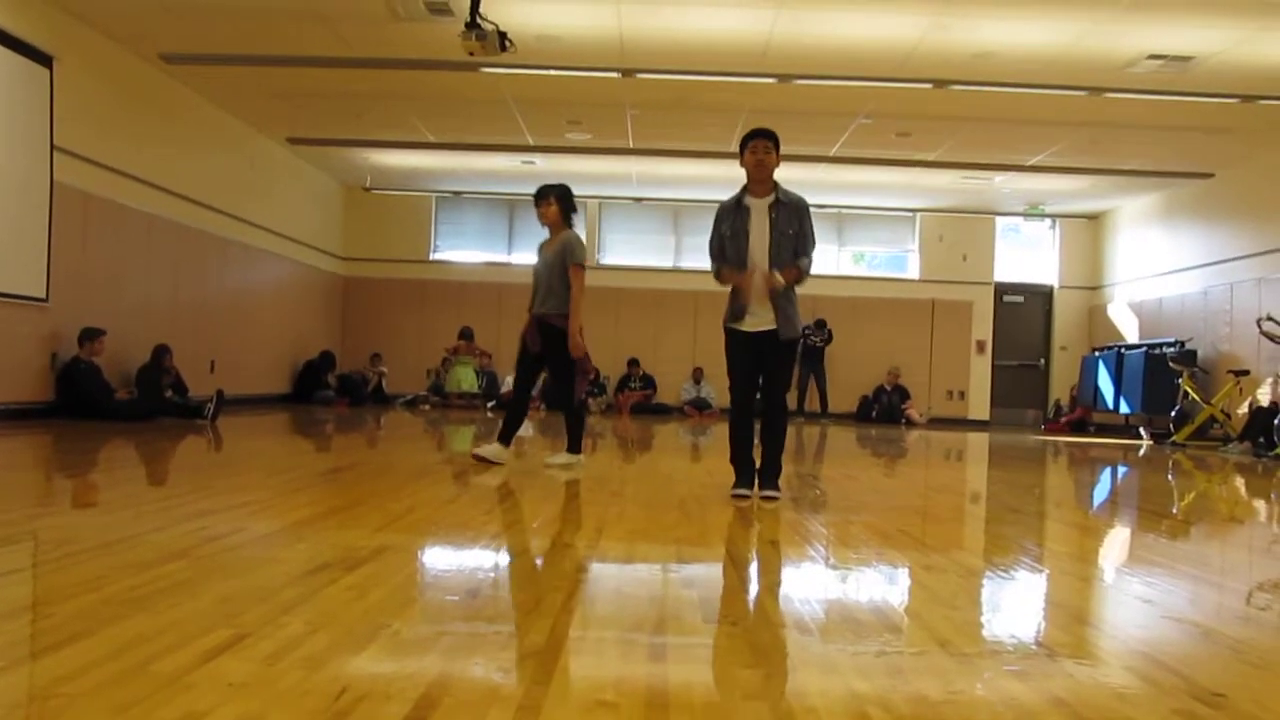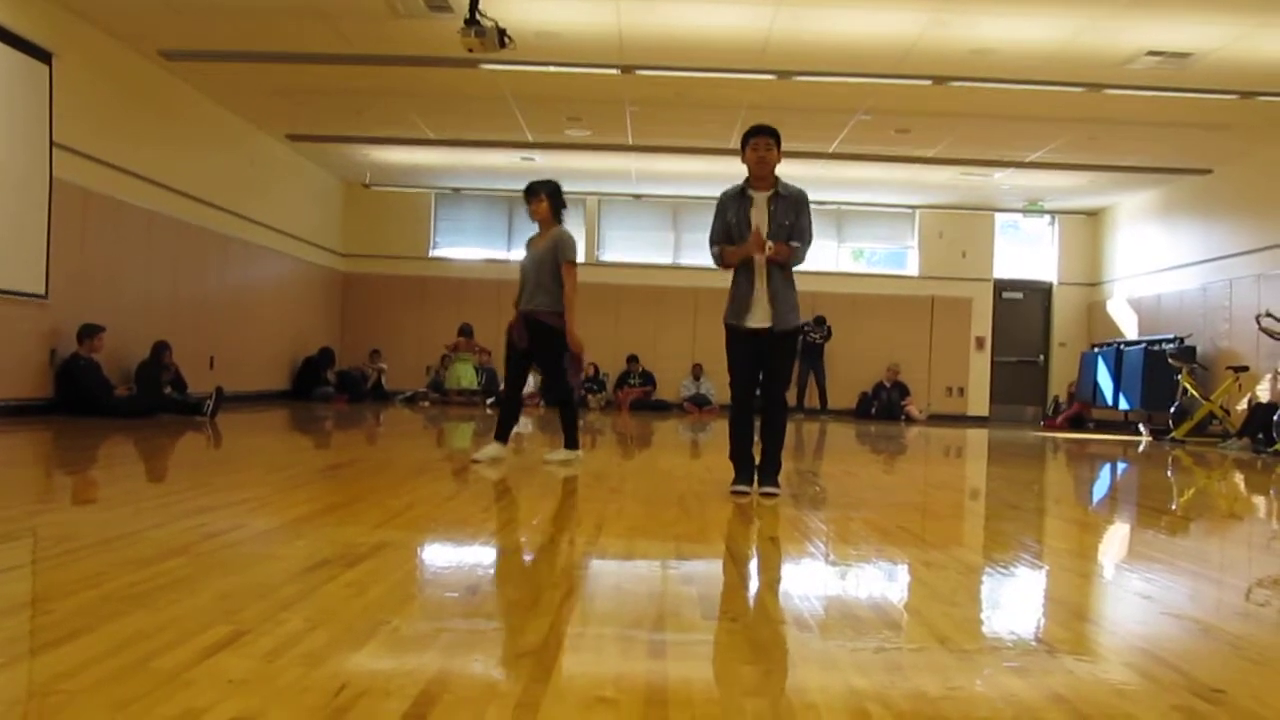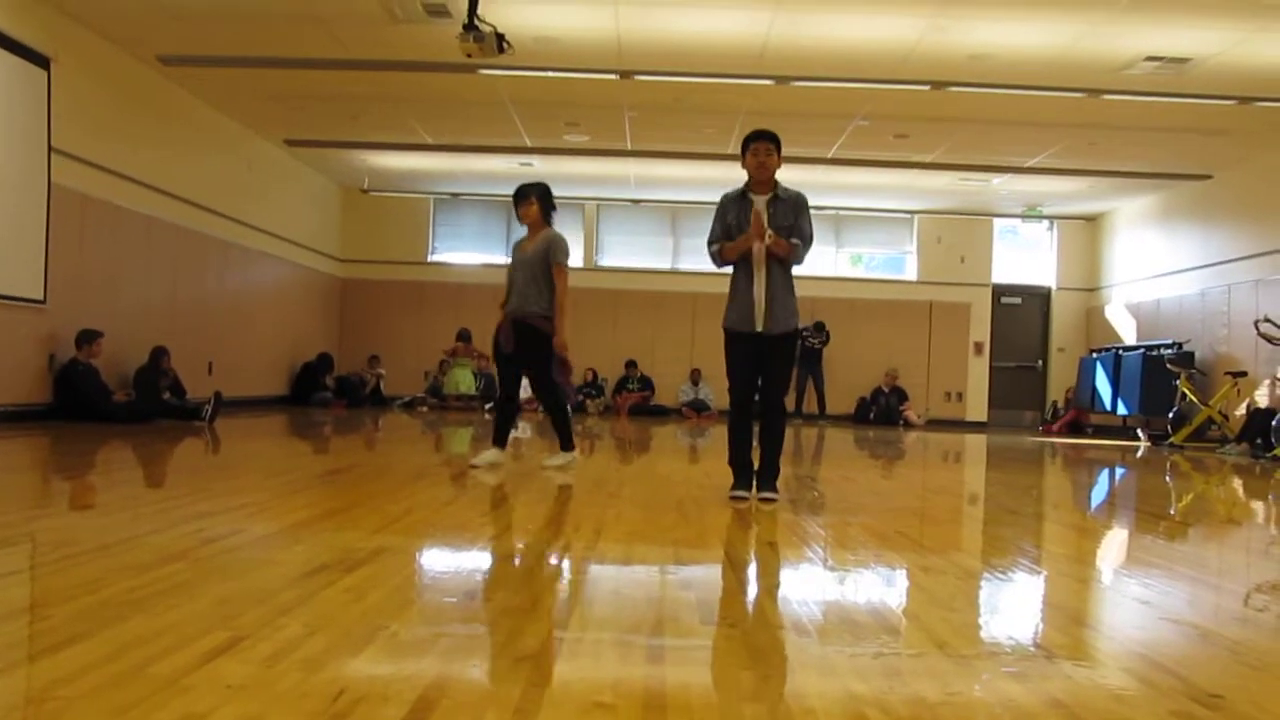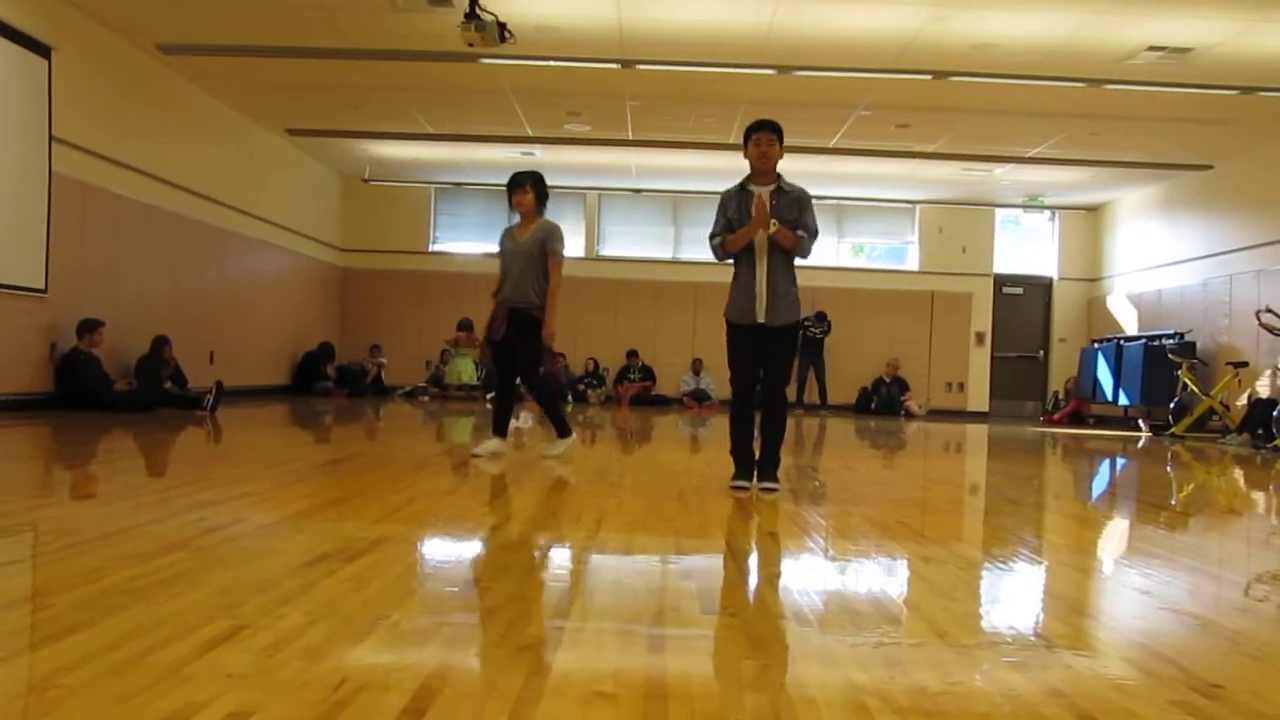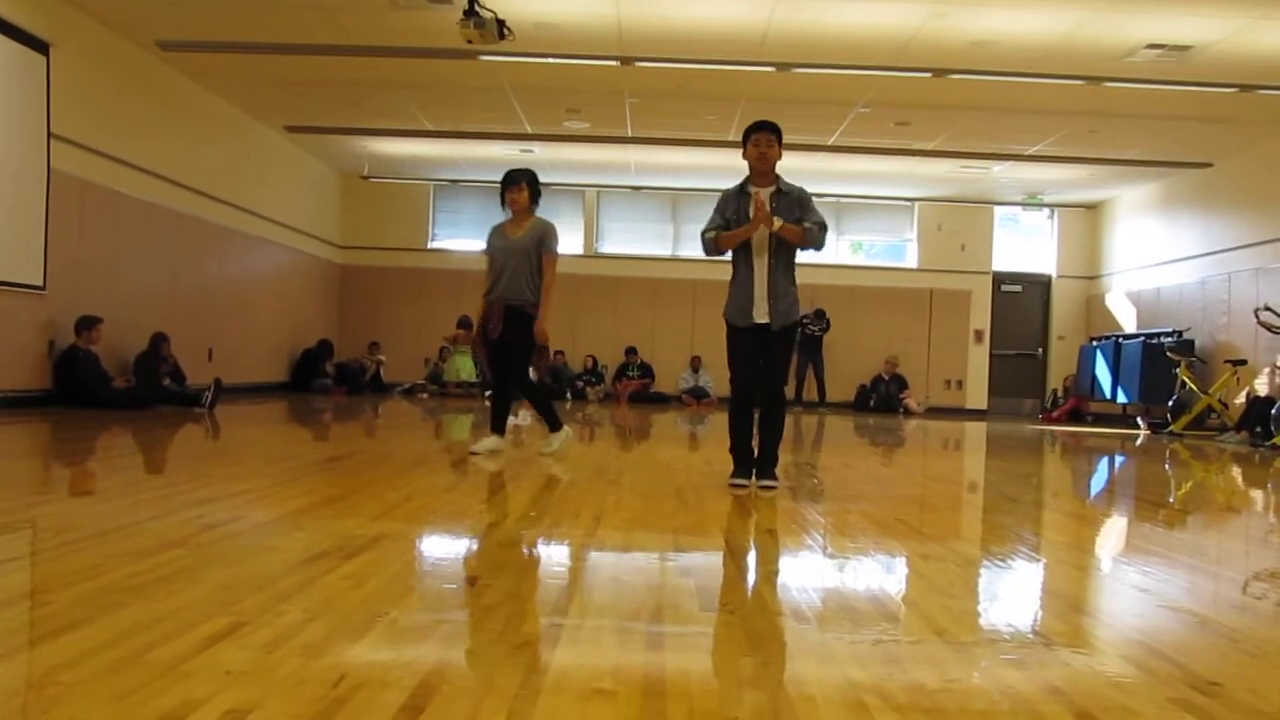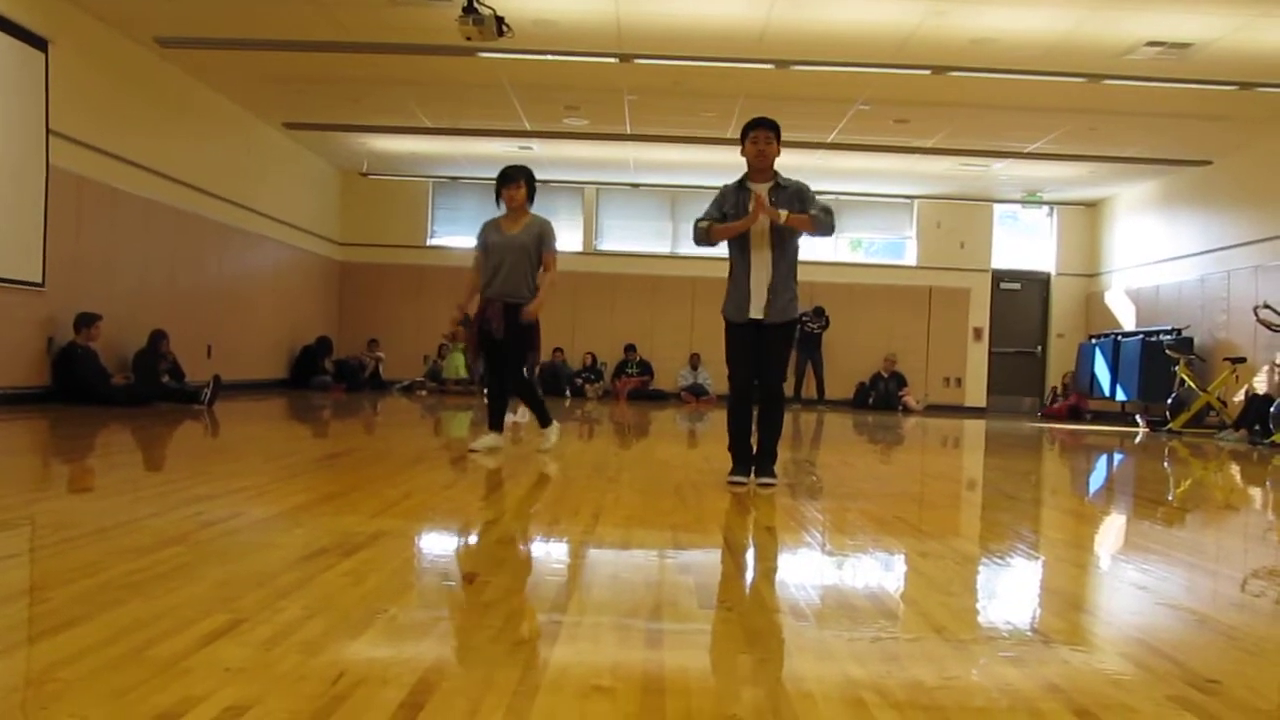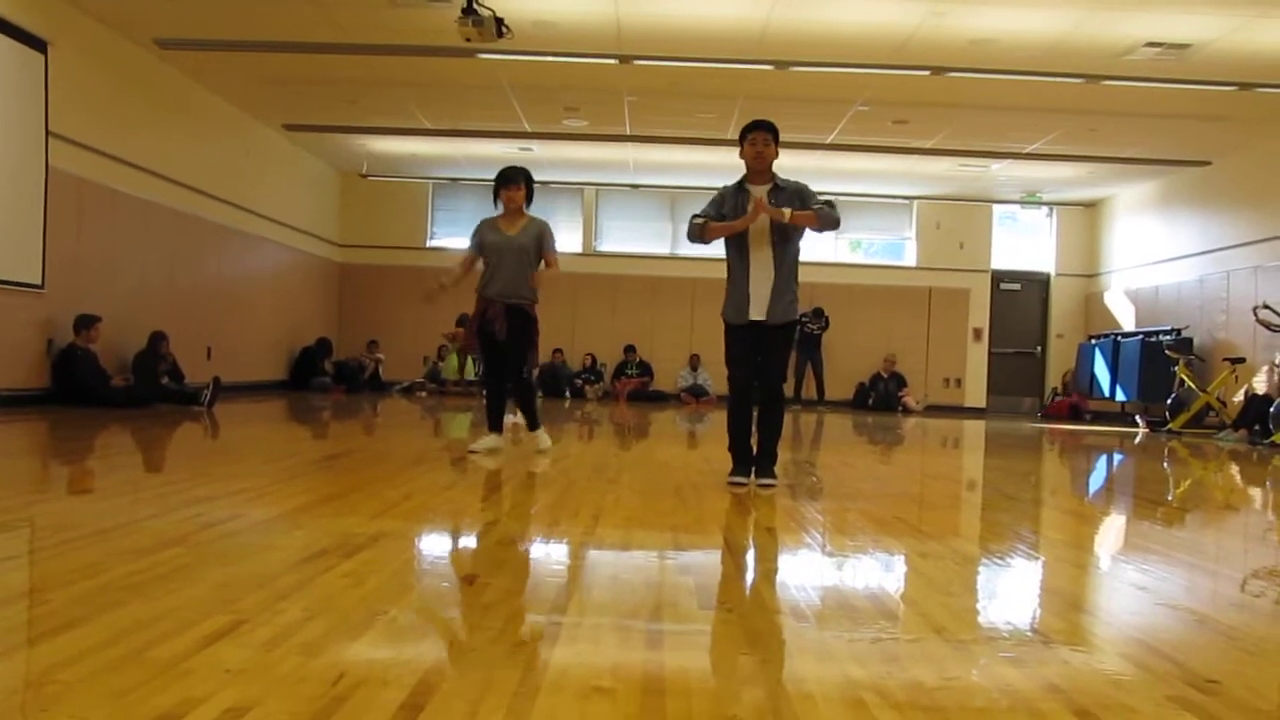
dt=0.1s
person 1, frame 1
left shoulder: (795, 207)
right shoulder: (728, 210)
left elbow: (805, 259)
right elbow: (717, 262)
left wrist: (781, 279)
right wrist: (735, 278)
left hip: (782, 324)
right hip: (741, 323)
left knee: (775, 400)
right knee: (741, 399)
left ankle: (770, 476)
right ankle: (743, 475)
person 1, frame 2
left shoulder: (795, 199)
right shoulder: (730, 200)
left elbow: (799, 250)
right elbow: (718, 253)
left wrist: (768, 247)
right wrist: (746, 248)
left hip: (782, 317)
right hip: (741, 317)
left knee: (775, 395)
right knee: (742, 395)
left ankle: (769, 472)
right ankle: (742, 471)
person 1, frame 3
left shoulder: (795, 203)
right shoulder: (730, 203)
left elbow: (799, 251)
right elbow: (717, 253)
left wrist: (766, 235)
right wrist: (748, 236)
left hip: (781, 320)
right hip: (740, 321)
left knee: (773, 400)
right knee: (741, 399)
left ankle: (768, 478)
right ankle: (741, 476)
person 1, frame 4
left shoulder: (796, 197)
right shoulder: (732, 197)
left elbow: (805, 244)
right elbow: (719, 247)
left wrist: (770, 225)
right wrist: (752, 227)
left hip: (783, 312)
right hip: (742, 312)
left knee: (775, 391)
right knee: (743, 390)
left ankle: (768, 468)
right ankle: (742, 466)
person 1, frame 5
left shoulder: (797, 198)
right shoulder: (731, 198)
left elbow: (817, 237)
right elbow: (710, 243)
left wrist: (774, 223)
right wrist: (751, 226)
left hip: (782, 312)
right hip: (742, 312)
left knee: (773, 390)
right knee: (742, 389)
left ankle: (767, 465)
right ankle: (741, 464)
person 1, frame 6
left shoulder: (795, 192)
right shoulder: (729, 194)
left elbow: (826, 223)
right elbow: (701, 233)
left wrist: (778, 216)
right wrist: (745, 222)
left hip: (780, 309)
right hip: (740, 309)
left knee: (772, 387)
right knee: (740, 386)
left ankle: (765, 462)
right ankle: (740, 461)
person 1, frame 7
left shoulder: (796, 193)
right shoulder: (728, 196)
left elbow: (831, 218)
right elbow: (696, 230)
left wrist: (781, 215)
right wrist: (743, 222)
left hip: (780, 310)
right hip: (739, 311)
left knee: (772, 388)
right knee: (740, 387)
left ankle: (766, 463)
right ankle: (740, 462)
person 2, frame 1
left shoulder: (571, 242)
right shoulder: (544, 246)
left elbow: (577, 290)
left wrist: (574, 331)
right wrist: (529, 324)
left hip: (559, 326)
right hip: (539, 327)
left knee: (567, 391)
right knee: (521, 387)
left ankle: (574, 451)
right ankle: (501, 446)
person 2, frame 2
left shoulder: (562, 238)
right shoulder: (532, 243)
left elbow: (570, 286)
left wrist: (571, 328)
left hip: (549, 324)
right hip: (524, 323)
left knee: (558, 386)
right knee: (512, 385)
left ankle: (571, 447)
right ankle: (500, 443)
person 2, frame 3
left shoulder: (554, 241)
right shoulder: (518, 246)
left elbow: (561, 289)
left wrist: (560, 332)
right wrist: (503, 316)
left hip: (538, 327)
right hip: (511, 326)
left knee: (546, 390)
right knee: (506, 391)
left ankle: (567, 449)
right ankle: (498, 448)
person 2, frame 4
left shoulder: (550, 231)
right shoulder: (507, 234)
left elbow: (555, 279)
left wrist: (550, 321)
right wrist: (494, 314)
left hip: (531, 316)
right hip: (502, 315)
left knee: (531, 379)
right knee: (503, 379)
left ankle: (565, 434)
right ankle: (498, 438)
person 2, frame 5
left shoulder: (544, 229)
right shoulder: (496, 232)
left elbow: (549, 277)
right elbow: (489, 276)
left wrist: (542, 318)
right wrist: (482, 313)
left hip: (525, 313)
right hip: (495, 313)
left knee: (518, 377)
right knee: (499, 377)
left ankle: (557, 428)
right ankle: (497, 435)
person 2, frame 6
left shoulder: (541, 227)
right shoulder: (489, 228)
left elbow: (550, 270)
right elbow: (478, 270)
left wrist: (537, 300)
right wrist: (463, 304)
left hip: (522, 310)
right hip: (489, 310)
left knee: (514, 374)
right knee: (494, 374)
left ankle: (548, 425)
right ankle: (495, 432)
person 2, frame 7
left shoulder: (539, 228)
right shoulder: (485, 228)
left elbow: (554, 267)
right elbow: (467, 265)
left wrist: (544, 276)
right wrist: (446, 283)
left hip: (520, 312)
right hip: (488, 310)
left knee: (518, 374)
right knee: (493, 375)
left ankle: (535, 428)
right ankle: (495, 433)
